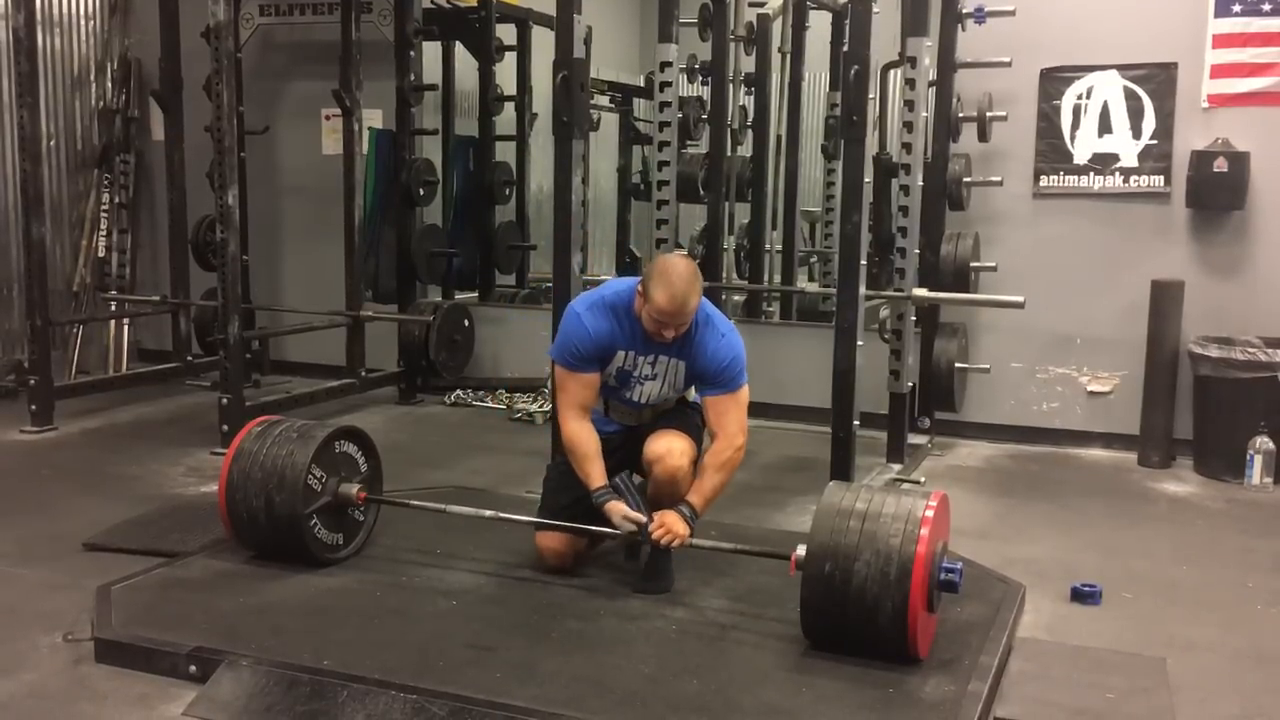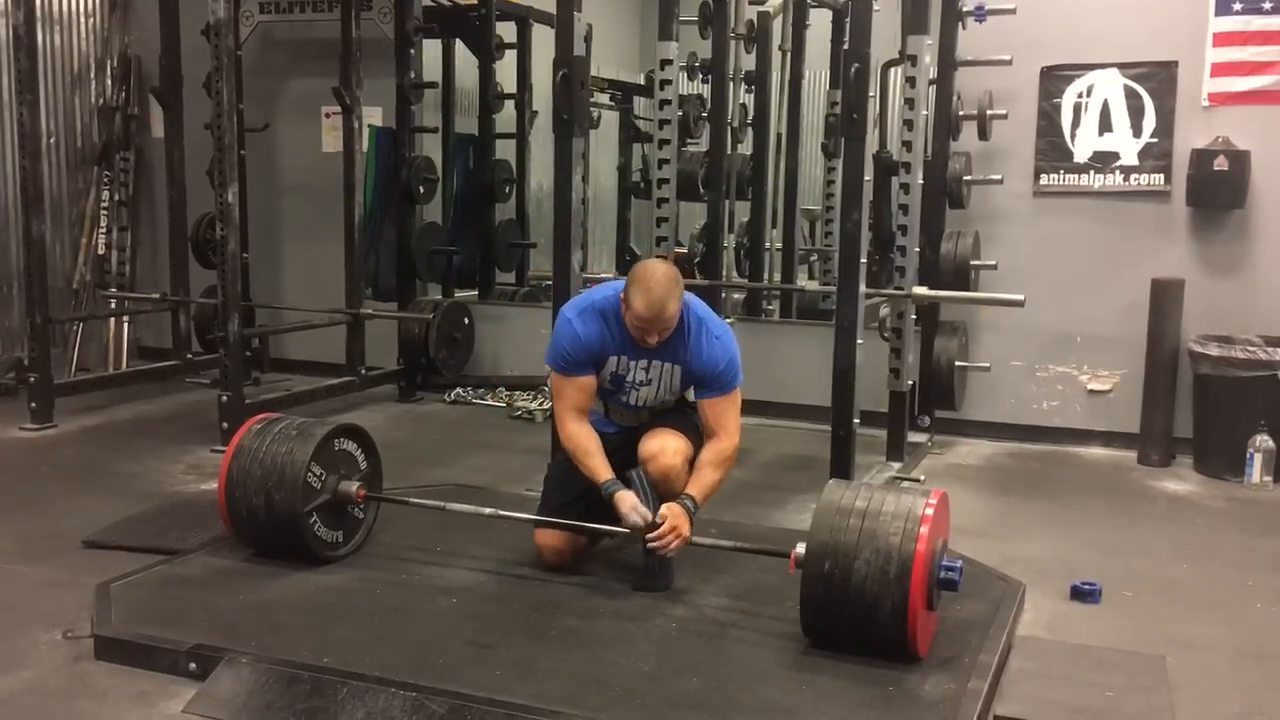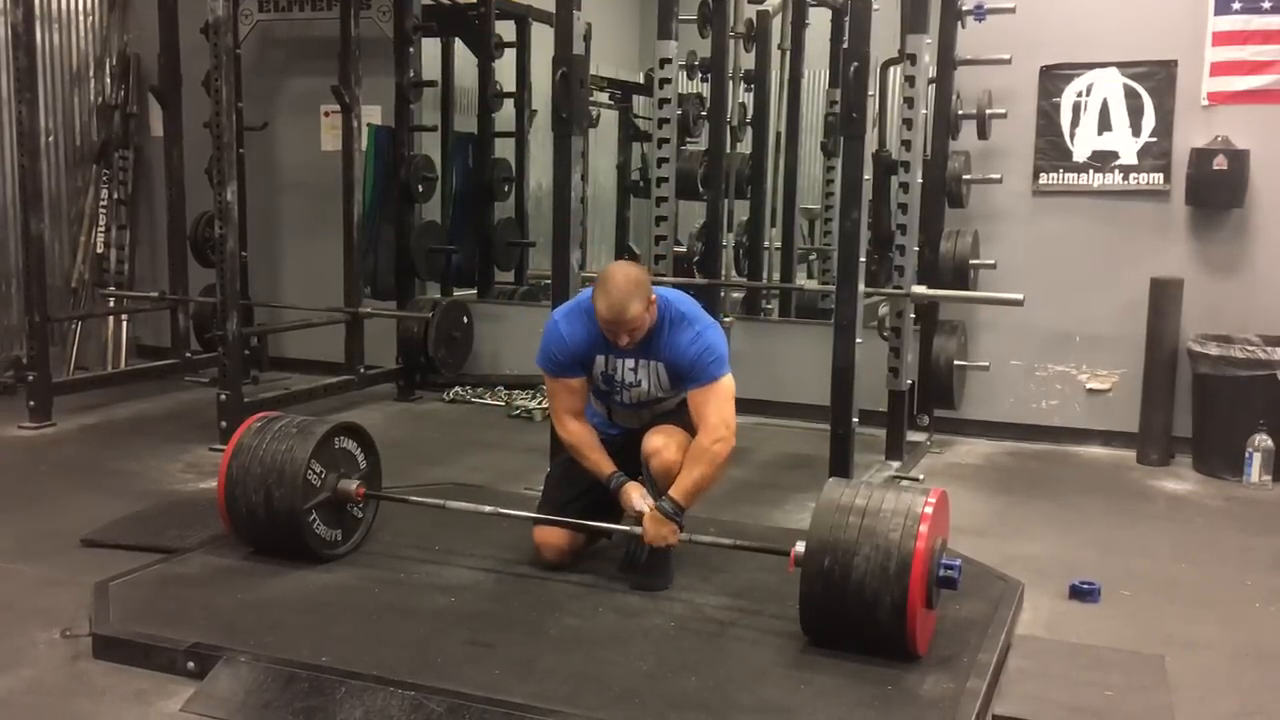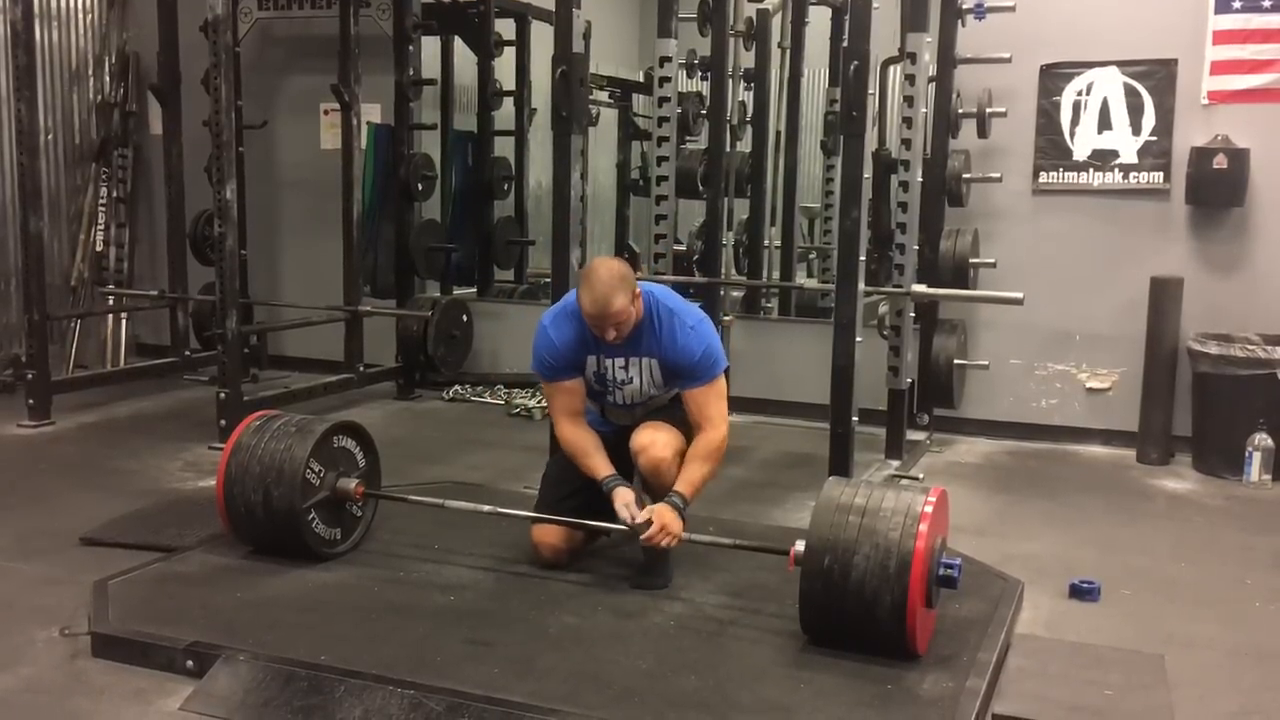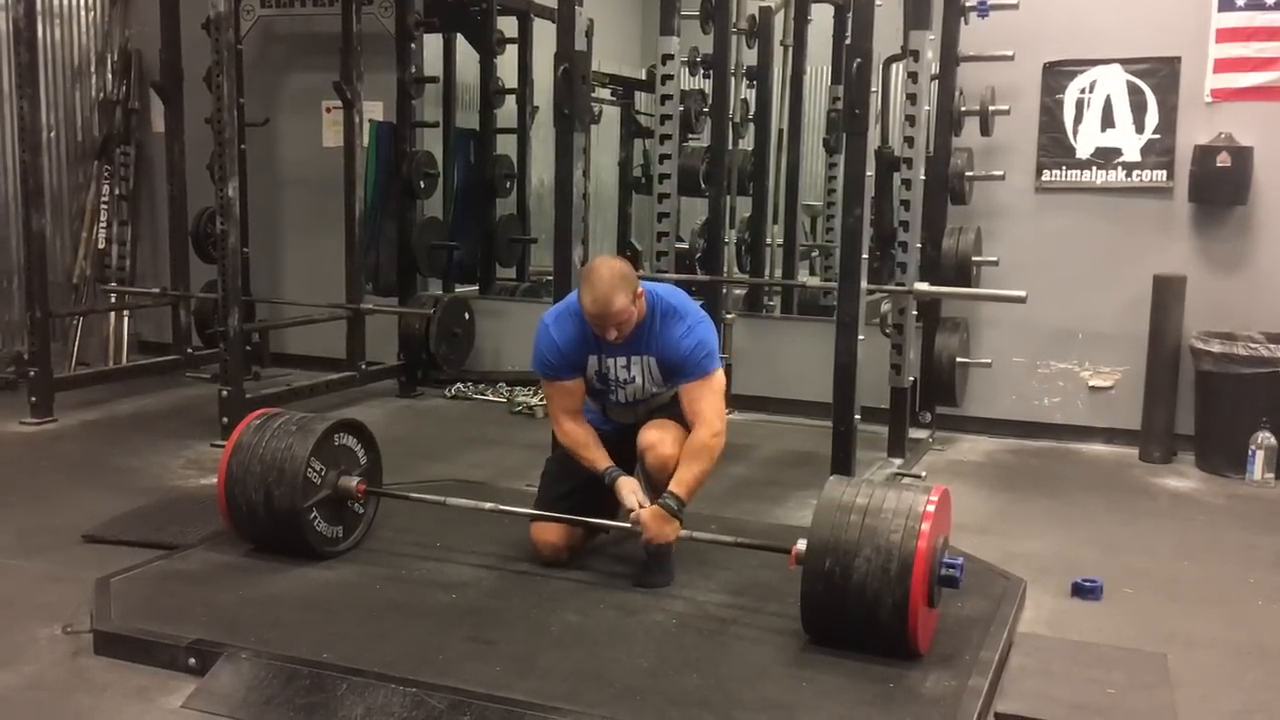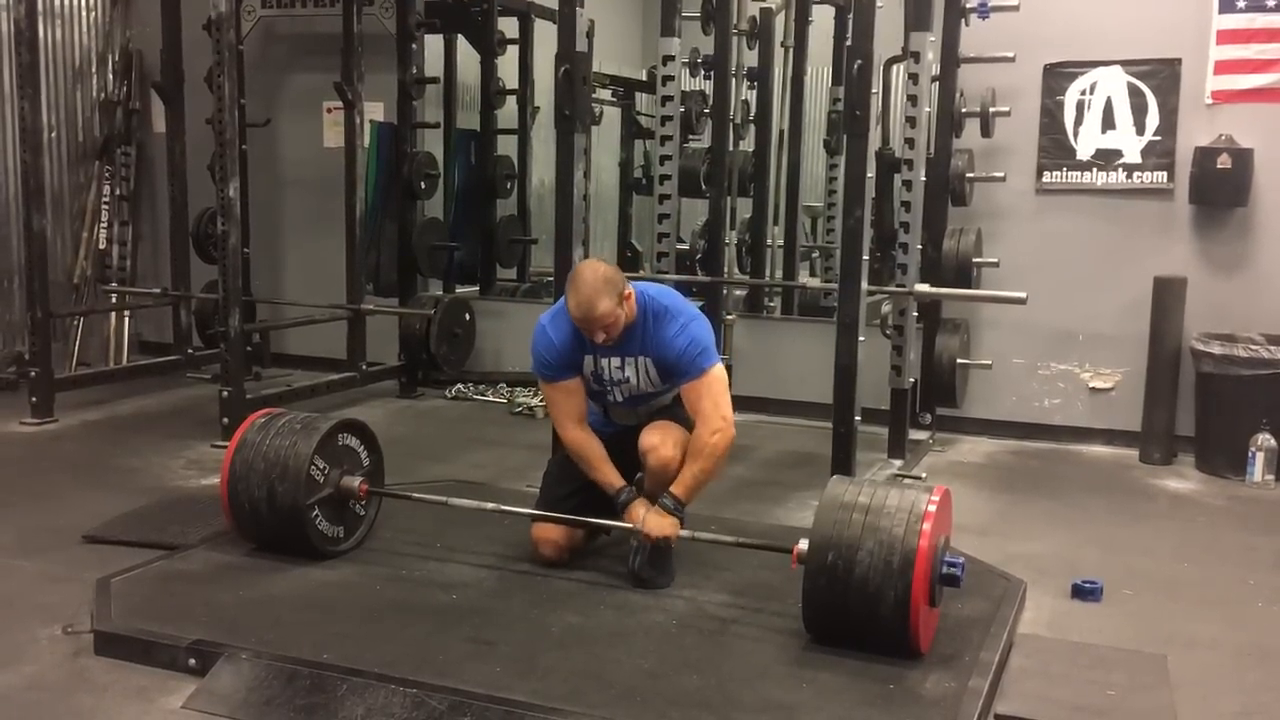
dt=0.5s
person 1, frame 1
left shoulder: (719, 340)
right shoulder: (587, 317)
left elbow: (731, 439)
right elbow: (575, 417)
left wrist: (686, 511)
right wrist: (604, 498)
left hip: (668, 416)
right hip: (601, 422)
left knee: (669, 459)
right knee: (554, 553)
left ankle: (659, 546)
right ankle: (618, 514)
person 1, frame 2
left shoulder: (712, 339)
right shoulder: (579, 323)
left elbow: (724, 438)
right elbow: (572, 419)
left wrist: (687, 505)
right wrist: (613, 492)
left hip: (667, 417)
right hip: (600, 424)
left knee: (663, 458)
right knee: (553, 549)
left ankle: (659, 540)
right ankle: (608, 516)
person 1, frame 3
left shoulder: (696, 332)
right shoulder: (566, 327)
left elbow: (718, 436)
right elbow: (569, 420)
left wrist: (669, 511)
right wrist: (618, 483)
left hip: (669, 419)
right hip: (603, 428)
left knee: (663, 452)
right knee: (552, 549)
left ankle: (657, 543)
right ankle: (610, 512)
person 1, frame 4
left shoulder: (688, 329)
right shoulder: (555, 330)
left elbow: (713, 430)
right elbow: (571, 423)
left wrist: (676, 503)
right wrist: (614, 486)
left hip: (666, 413)
right hip: (600, 425)
left knee: (653, 450)
right knee: (549, 547)
left ankle: (657, 539)
right ankle: (611, 517)
person 1, frame 5
left shoulder: (687, 324)
right shoulder: (556, 329)
left elbow: (709, 429)
right elbow: (568, 421)
left wrist: (670, 507)
right wrist: (615, 477)
left hip: (665, 414)
right hip: (601, 424)
left knee: (660, 448)
right knee: (549, 546)
left ankle: (657, 543)
right ankle: (609, 509)
person 1, frame 6
left shoulder: (680, 325)
right shoulder: (552, 333)
left elbow: (718, 428)
right elbow: (573, 428)
left wrist: (670, 507)
right wrist: (626, 499)
left hip: (667, 414)
right hip: (603, 426)
left knee: (659, 449)
right knee: (549, 545)
left ankle: (657, 539)
